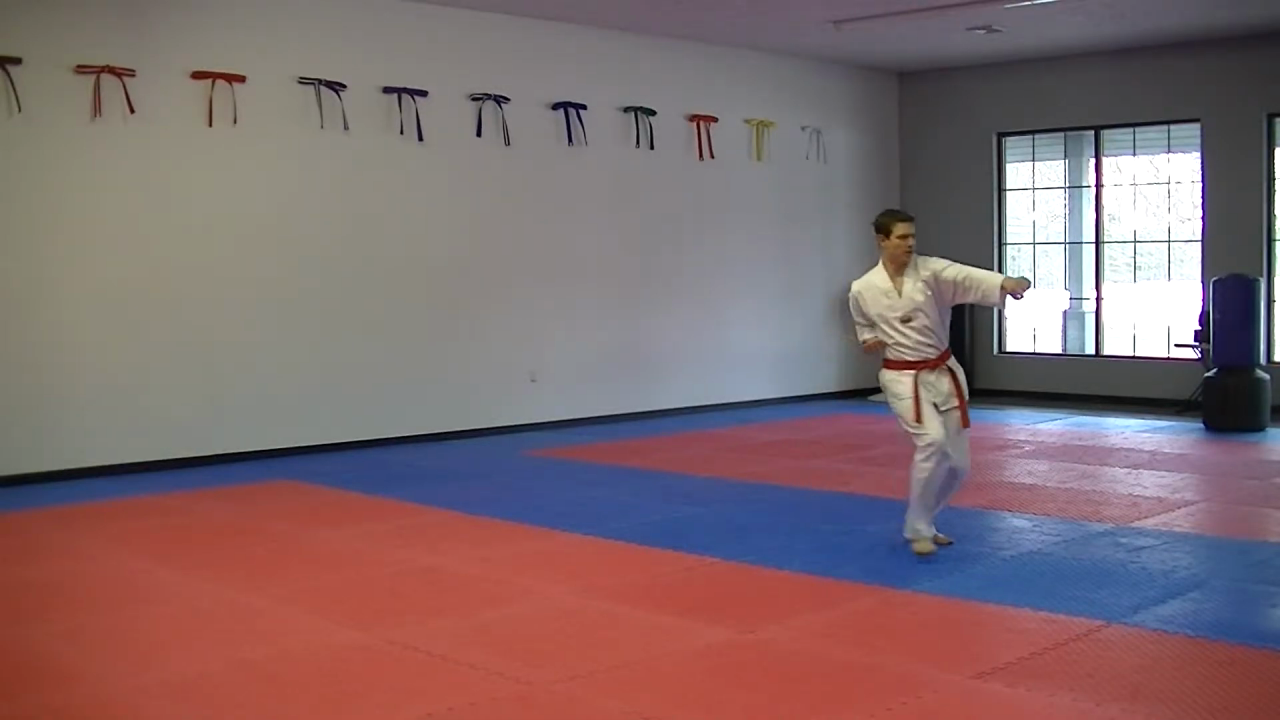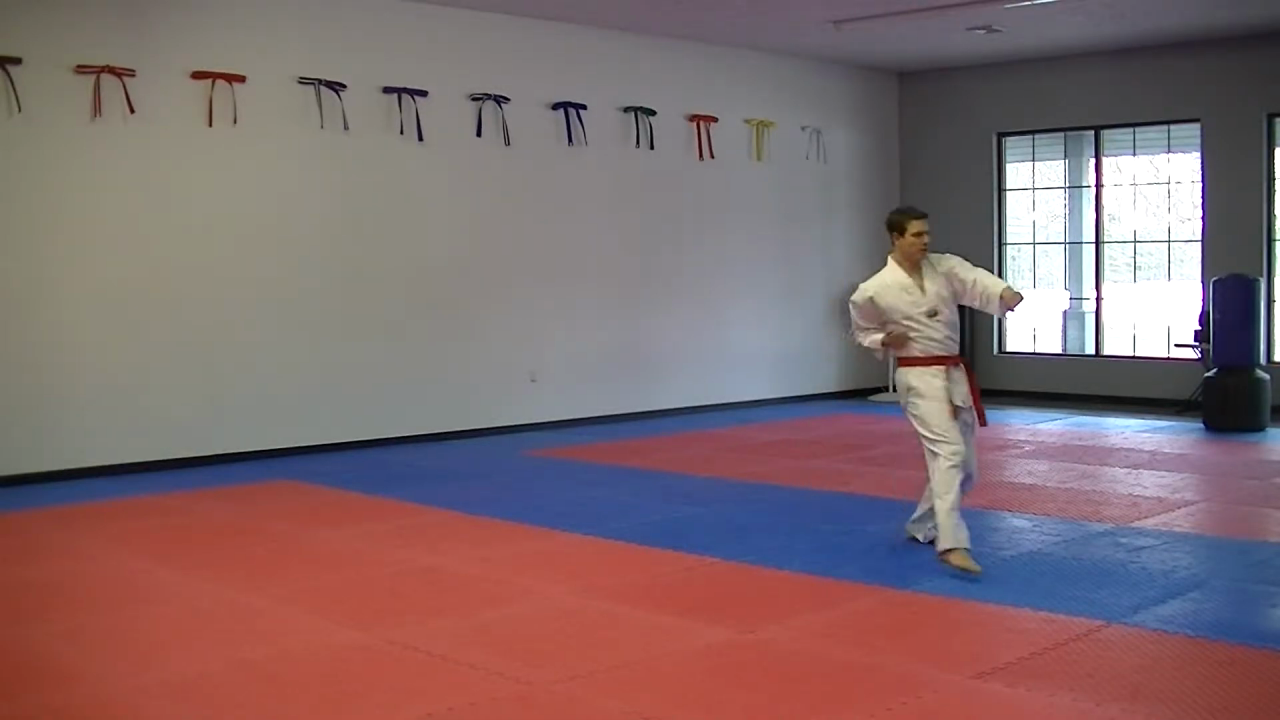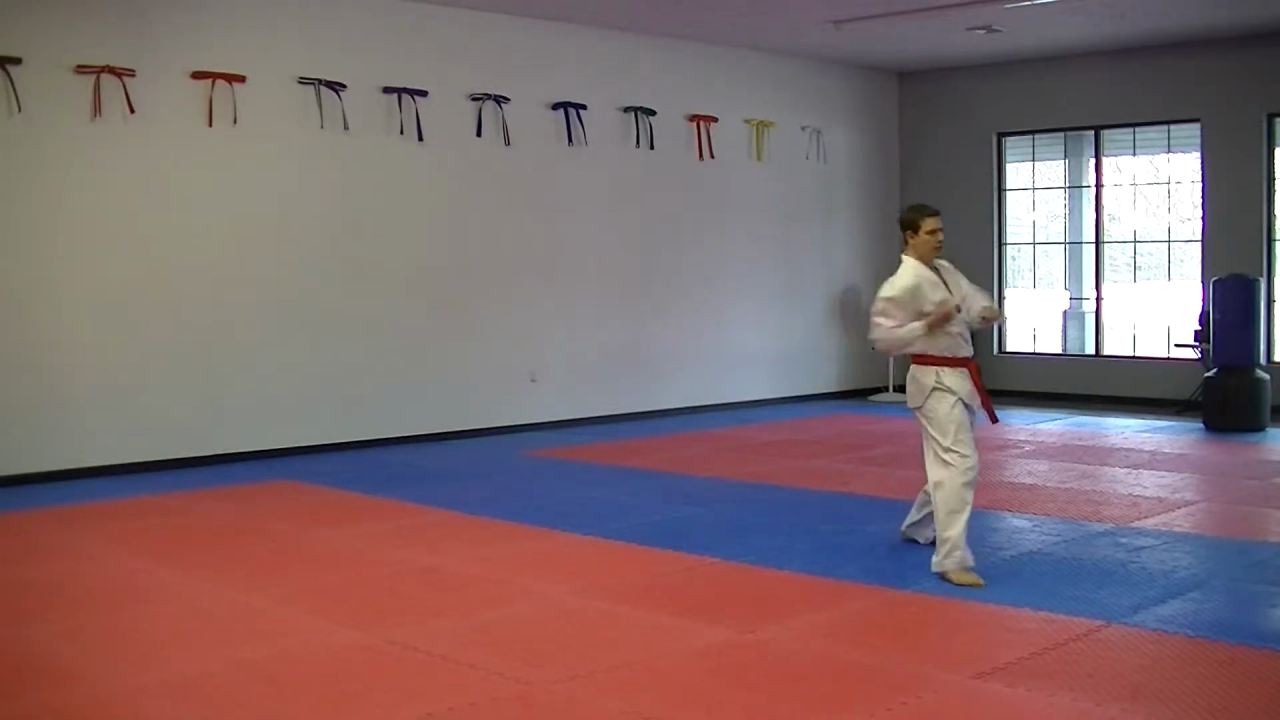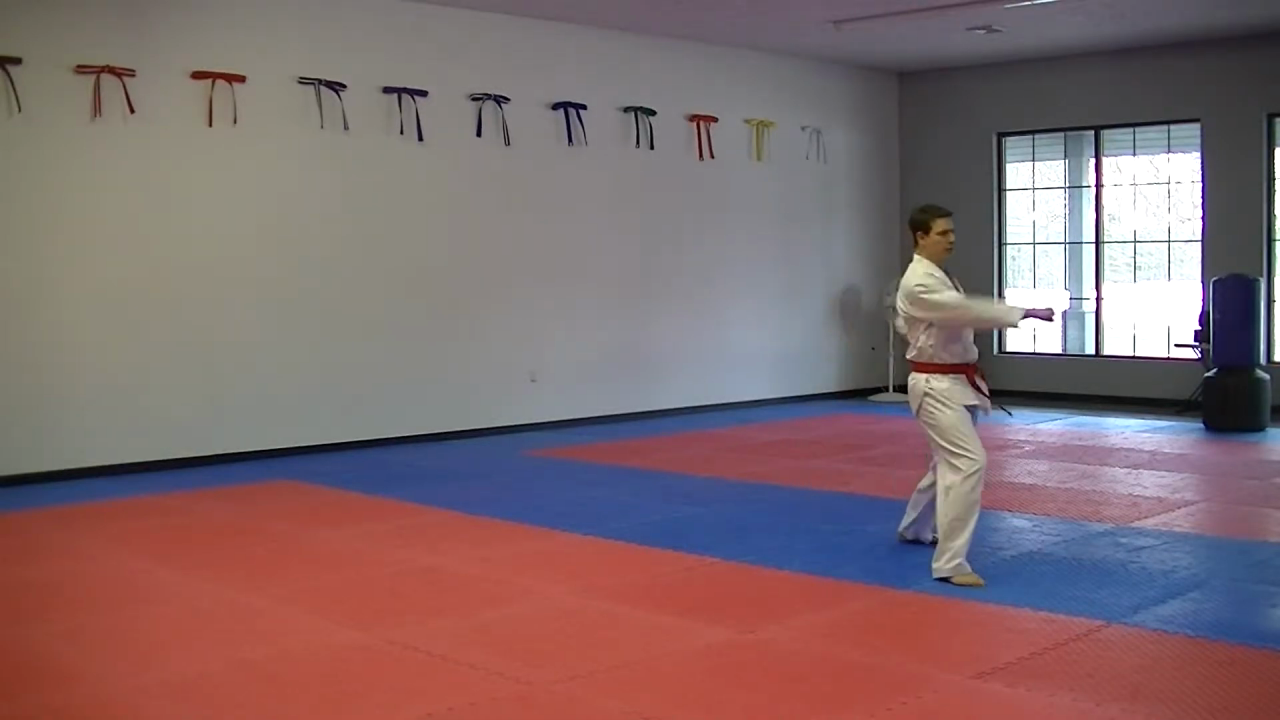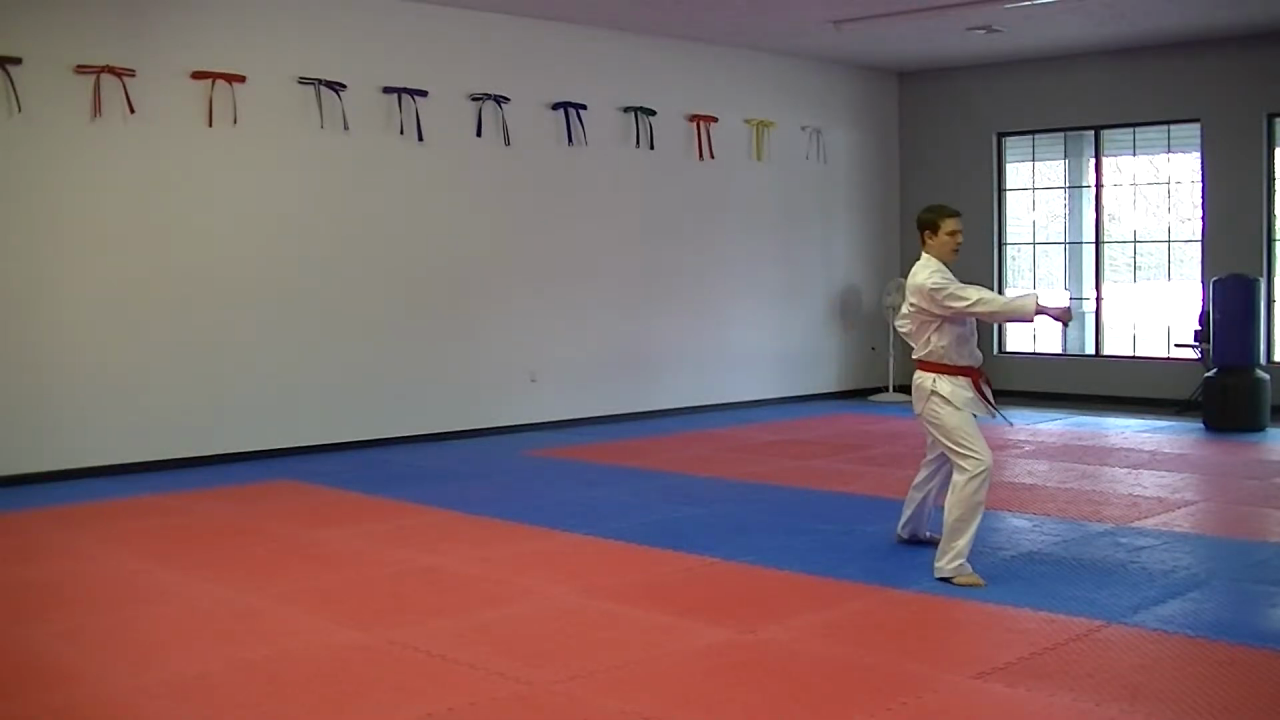
dt=0.1s
person 1, frame 1
left shoulder: (931, 270)
right shoulder: (862, 289)
left elbow: (968, 278)
left wrist: (1005, 282)
right wrist: (871, 341)
left hip: (944, 374)
right hip: (904, 379)
left knee: (955, 462)
right knee: (931, 444)
left ankle: (921, 523)
right ankle: (917, 530)
person 1, frame 2
left shoulder: (944, 266)
right shoulder: (873, 291)
left elbow: (976, 282)
right elbow: (863, 331)
left wrist: (1003, 293)
right wrist: (884, 341)
left hip: (954, 375)
right hip: (920, 379)
left knee: (962, 463)
right knee: (948, 454)
left ankle: (922, 526)
right ankle: (953, 546)
person 1, frame 3
left shoulder: (944, 270)
right shoulder: (901, 284)
left elbow: (972, 298)
right elbow: (885, 338)
left wrist: (984, 311)
right wrist: (929, 325)
left hip: (959, 377)
right hip: (935, 380)
left knee: (953, 462)
right knee: (959, 461)
left ankle: (918, 528)
right ankle: (952, 560)
person 1, frame 4
left shoulder: (935, 274)
right shoulder: (919, 283)
right elbow: (966, 313)
left wrist: (935, 344)
right wrist: (1027, 312)
left hip: (949, 383)
right hip: (936, 387)
left knee: (946, 464)
right knee: (969, 463)
left ankle: (914, 527)
right ankle: (949, 563)
person 1, frame 5
left shoulder: (938, 274)
right shoulder: (928, 280)
left elbow: (905, 323)
right elbow: (981, 303)
left wrist: (932, 344)
right wrist: (1043, 307)
left hip: (952, 384)
right hip: (941, 387)
left knee: (940, 461)
right knee: (976, 463)
left ankle: (910, 528)
right ankle: (951, 563)
